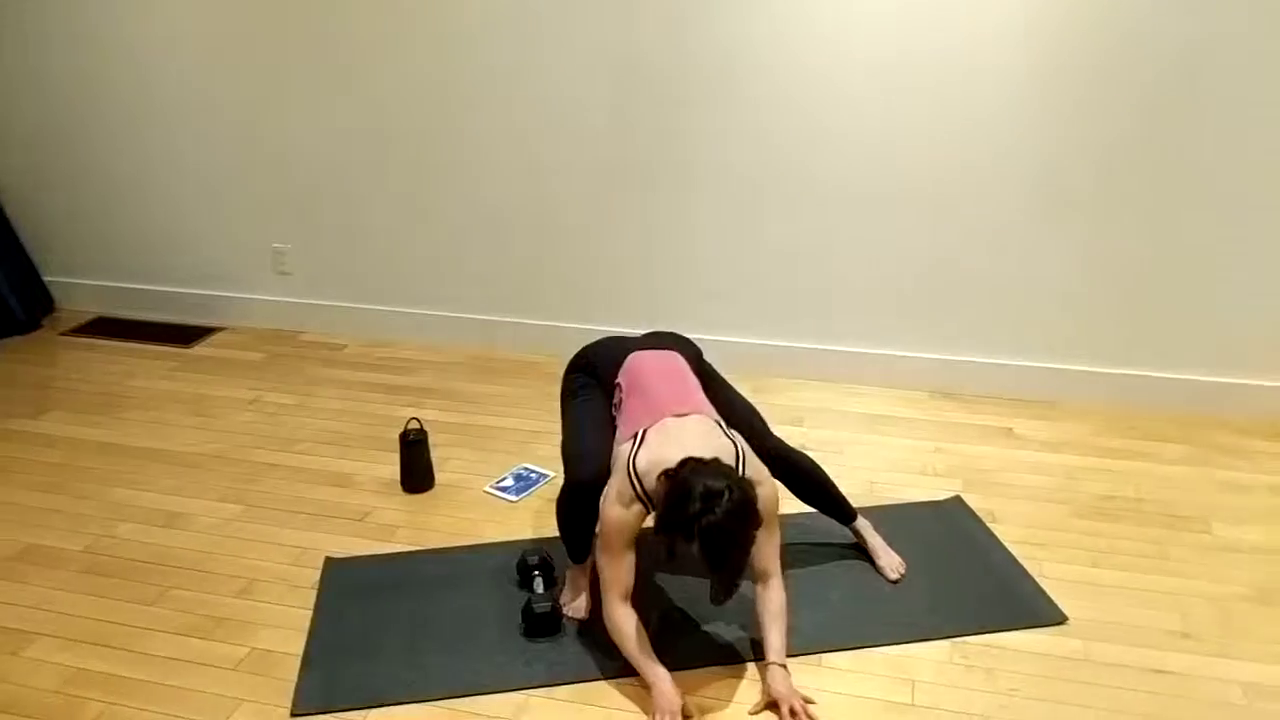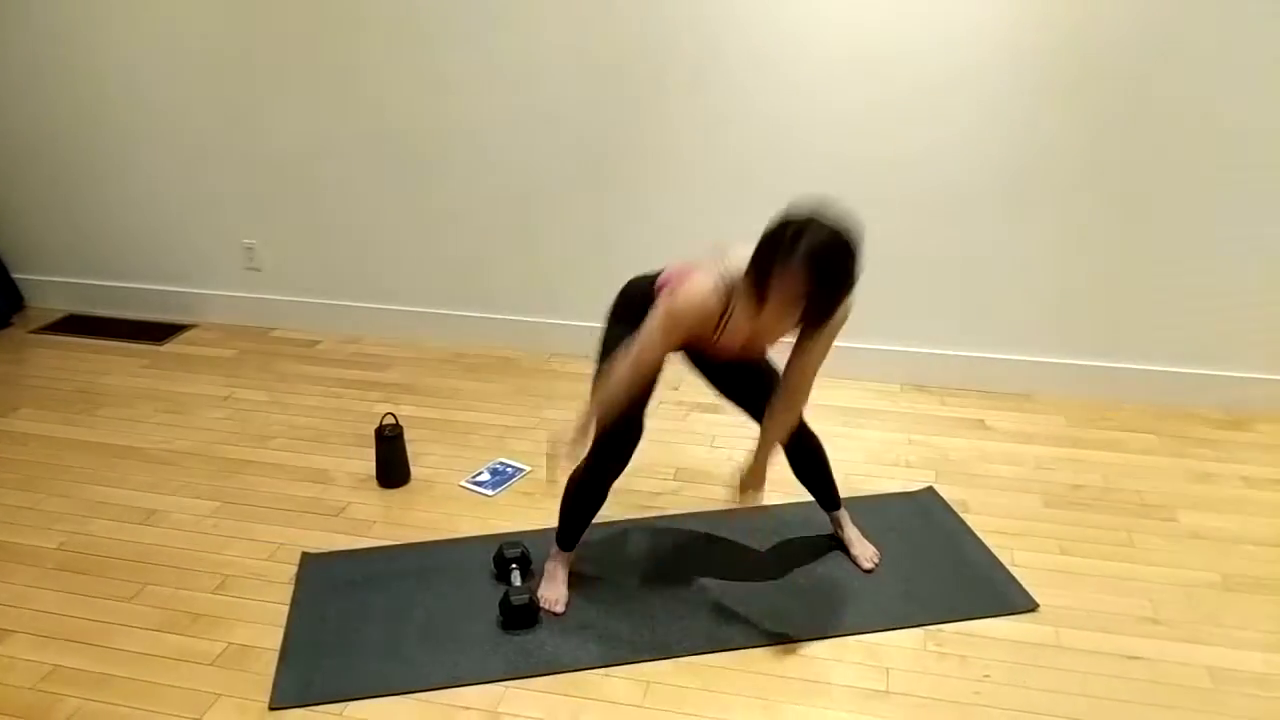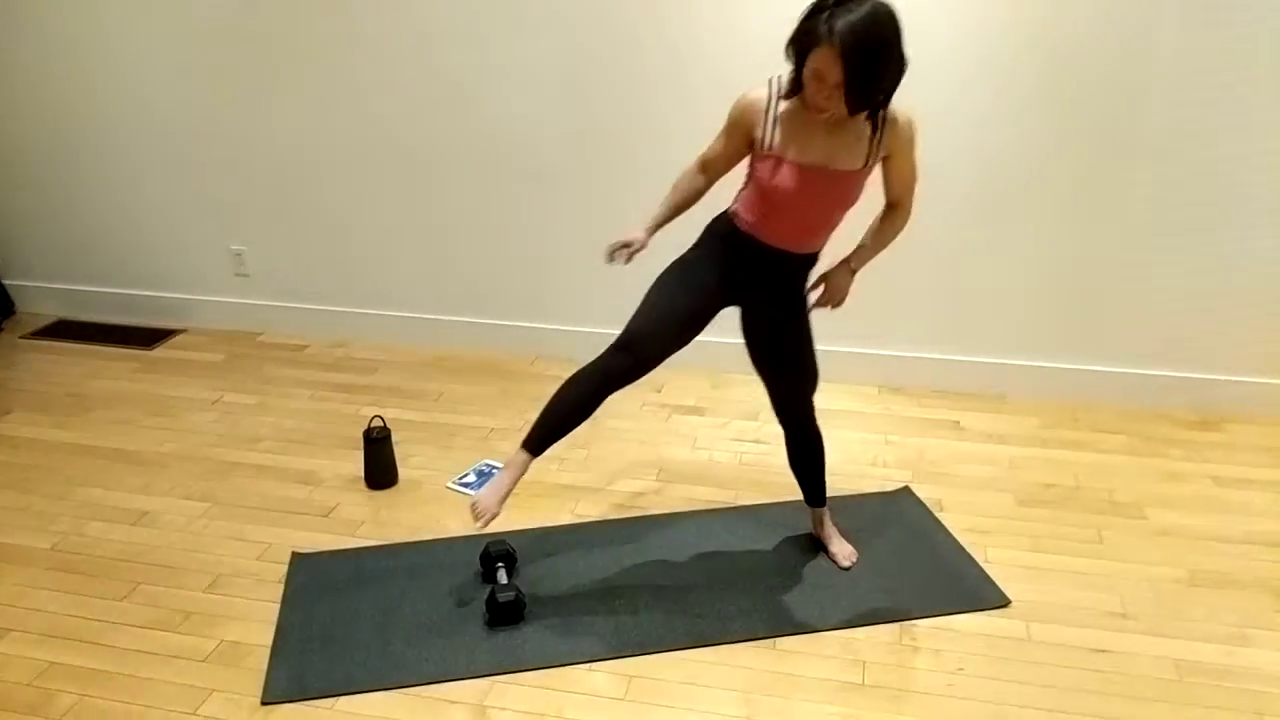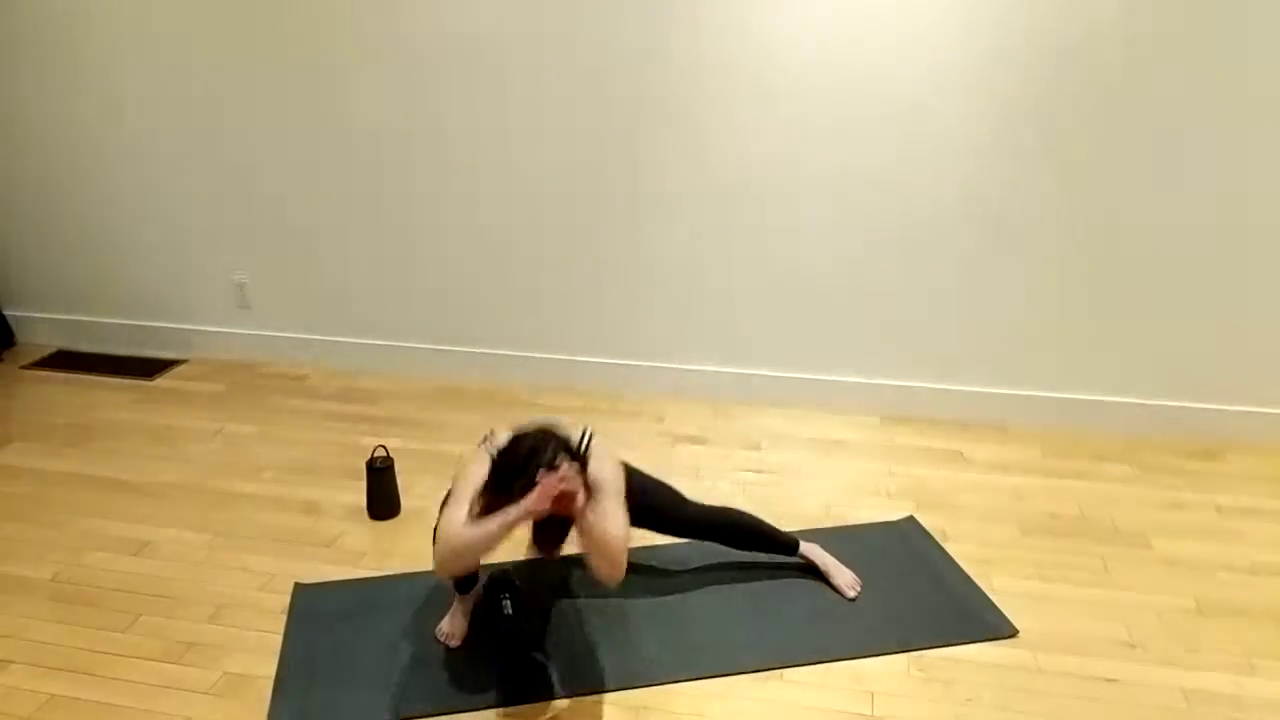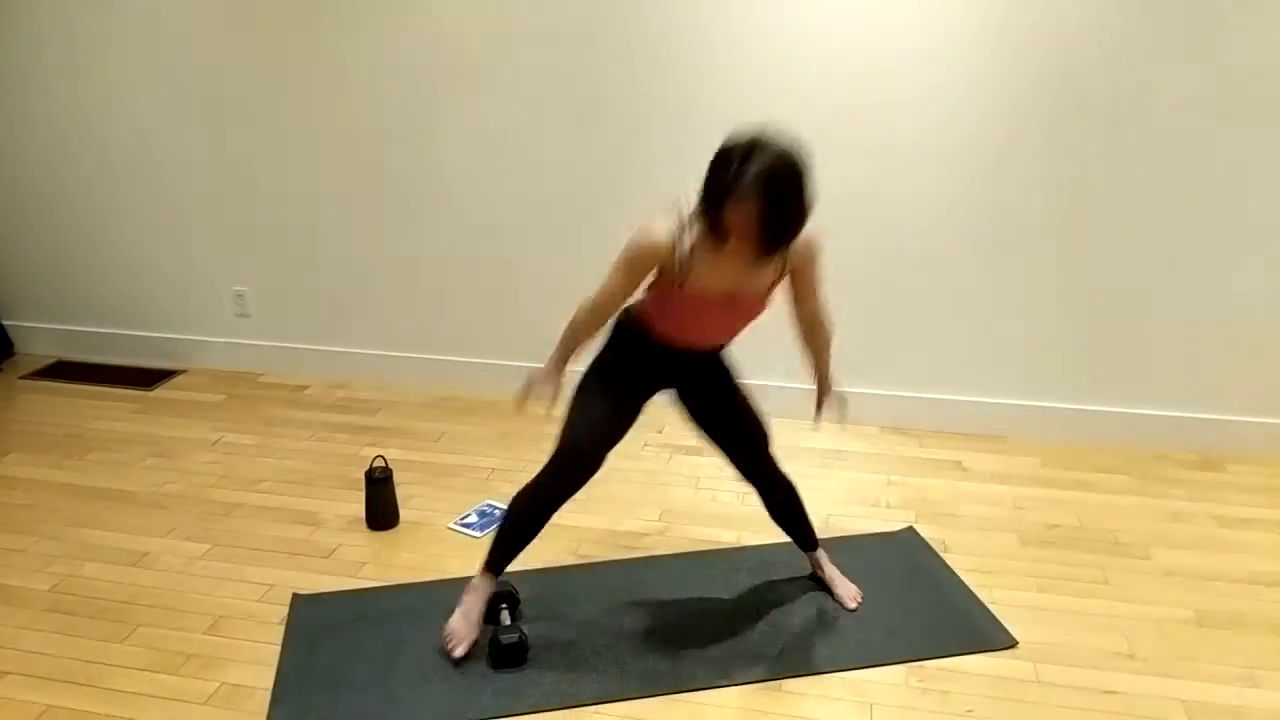
dt=0.7s
person 1, frame 1
left shoulder: (756, 481)
right shoulder: (627, 493)
left elbow: (768, 577)
right elbow: (616, 604)
left wrist: (776, 667)
right wrist: (660, 683)
left hip: (679, 356)
right hip: (599, 369)
left knee: (776, 451)
right knee: (585, 478)
left ankle: (863, 530)
right ankle: (579, 568)
person 1, frame 2
left shoulder: (830, 305)
right shoulder: (705, 295)
left elbow: (795, 390)
right elbow: (633, 363)
left wrist: (760, 460)
right wrist: (589, 421)
left hip: (718, 344)
right hip: (645, 310)
left knee: (793, 431)
right knee: (615, 448)
left ankle: (840, 521)
right ankle: (560, 558)
person 1, frame 3
left shoulder: (892, 129)
right shoulder: (759, 108)
left elbow: (899, 209)
right elbow: (705, 171)
left wrist: (848, 267)
right wrist: (650, 229)
left hip: (786, 280)
right hip: (723, 254)
left knee: (797, 410)
right knee: (623, 360)
left ankle: (822, 521)
right ankle: (514, 469)
person 1, frame 4
left shoulder: (599, 467)
right shoulder: (487, 465)
left elbow: (614, 570)
right elbow: (447, 555)
left wrist: (583, 506)
right wrist: (520, 511)
right hip: (512, 485)
left knee: (693, 517)
right knee: (455, 560)
left ankle: (809, 552)
right ankle: (467, 598)
person 1, frame 5
left shoulder: (797, 250)
right shoulder: (665, 242)
left elbow: (811, 317)
right elbow: (601, 305)
left wrist: (823, 377)
right wrist: (554, 368)
left hip: (706, 365)
right hip: (638, 355)
left knee: (762, 468)
right knee: (565, 474)
left ankle: (818, 560)
right ankle: (480, 587)
